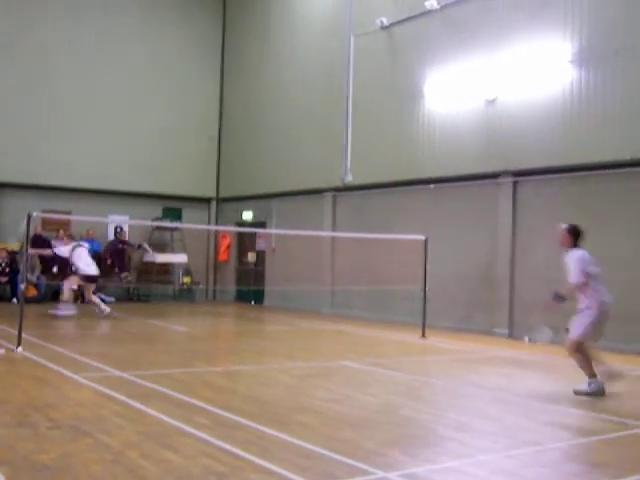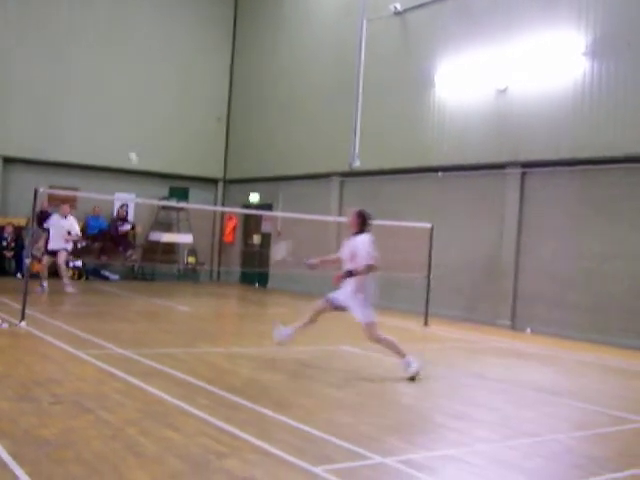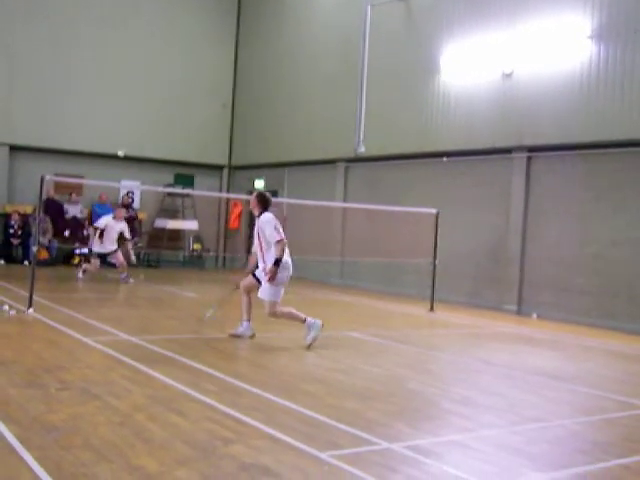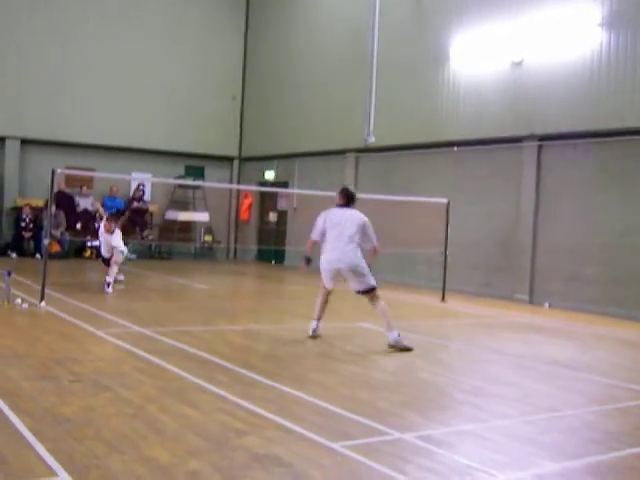
dt=0.7s
person 1, frame 1
left shoulder: (573, 257)
right shoulder: (578, 255)
left elbow: (580, 284)
left wrist: (558, 296)
left hip: (594, 307)
right hip: (588, 307)
left knee: (571, 346)
right knee: (573, 344)
left ankle: (596, 385)
right ankle: (604, 371)
person 1, frame 2
left shoulder: (364, 240)
right shoulder: (351, 240)
left elbow: (372, 266)
right elbow: (341, 257)
left wrist: (348, 274)
right wrist: (319, 261)
left hip: (359, 293)
right hip: (347, 291)
left knee: (373, 335)
right knee: (317, 309)
left ankle: (409, 362)
right ankle: (289, 333)
person 1, frame 3
left shoulder: (265, 219)
right shoulder: (259, 221)
left elbow: (281, 241)
right elbow: (256, 252)
left wrist: (275, 265)
right wrist: (247, 273)
left hip: (276, 268)
right hip: (266, 268)
left knee: (272, 310)
right knee: (244, 286)
left ankle: (311, 323)
right ankle: (246, 327)
person 1, frame 4
left shoulder: (326, 215)
right shoulder: (361, 218)
left elbow: (313, 240)
right elbow: (374, 248)
left wrist: (307, 259)
right wrist: (366, 264)
left hip: (329, 261)
right hip: (352, 261)
left knee: (326, 290)
right knee: (375, 299)
left ankle: (314, 326)
right ankle: (393, 337)
